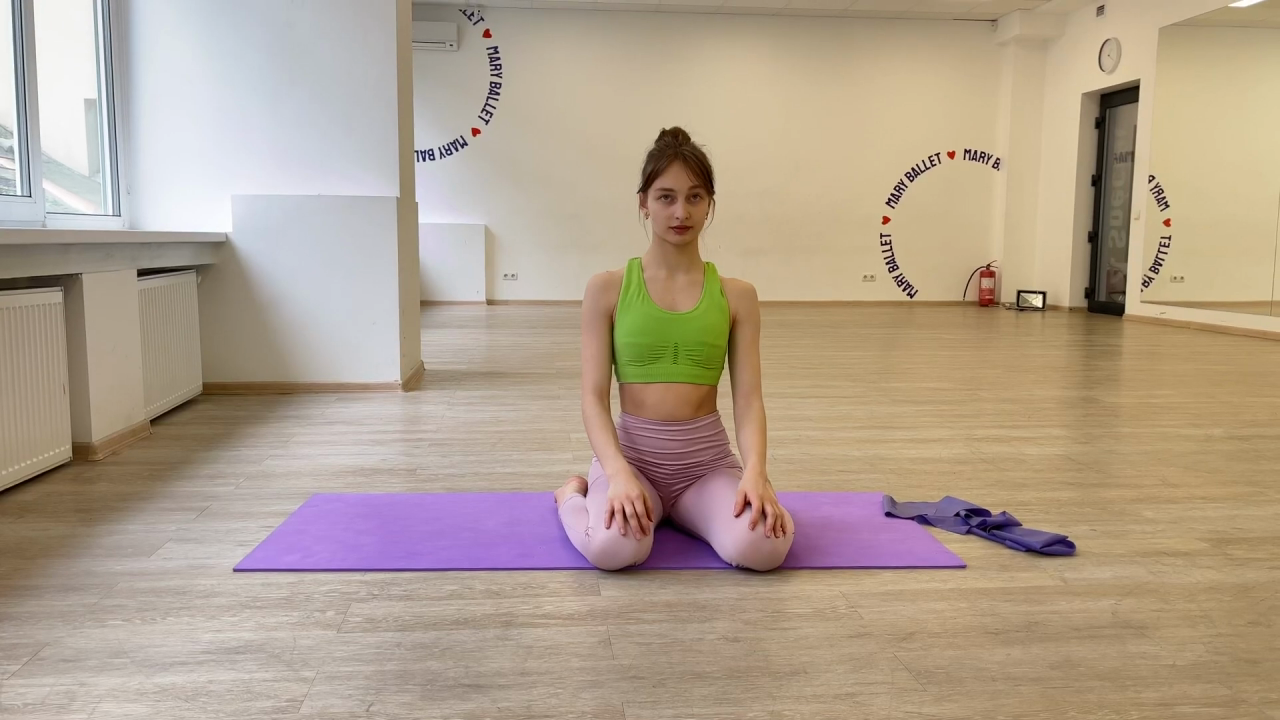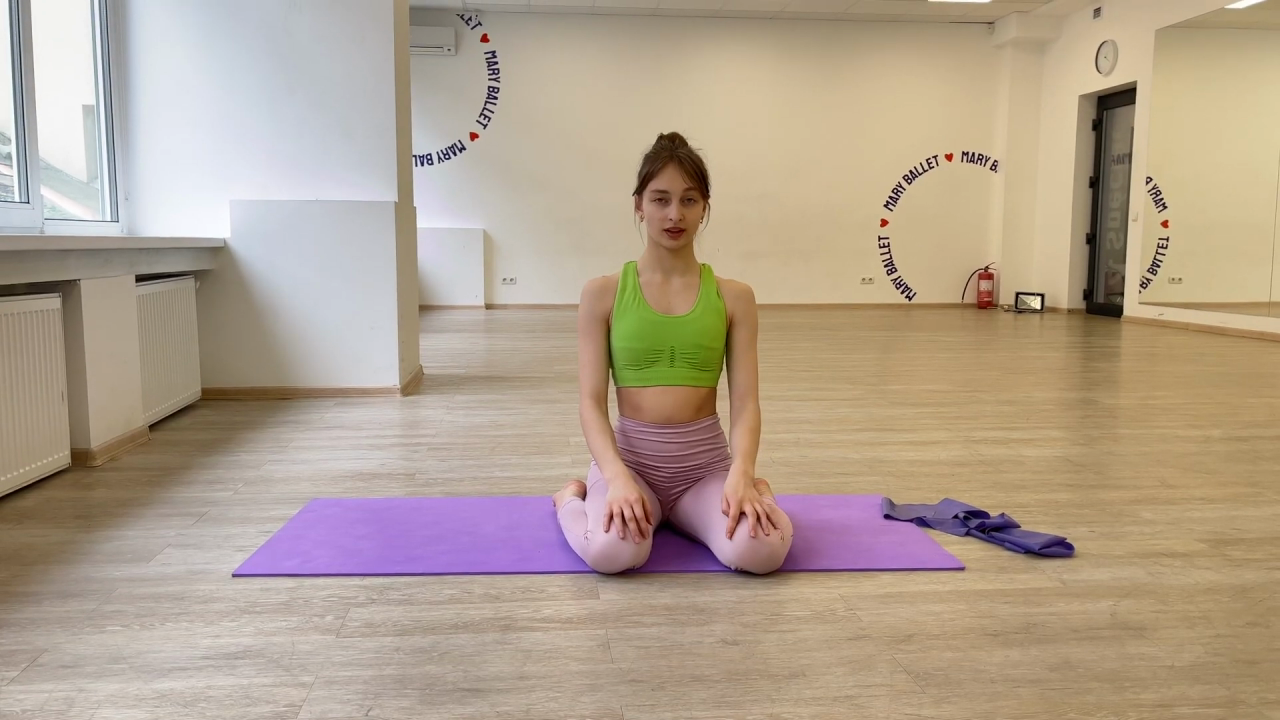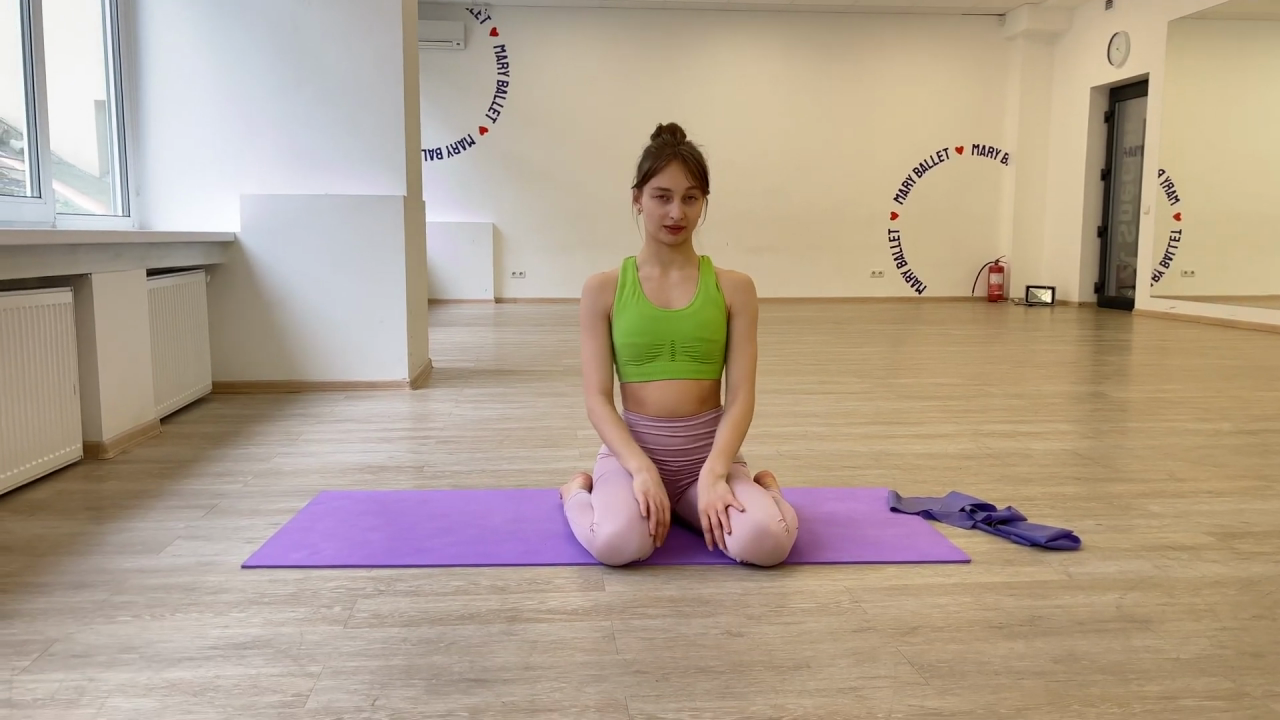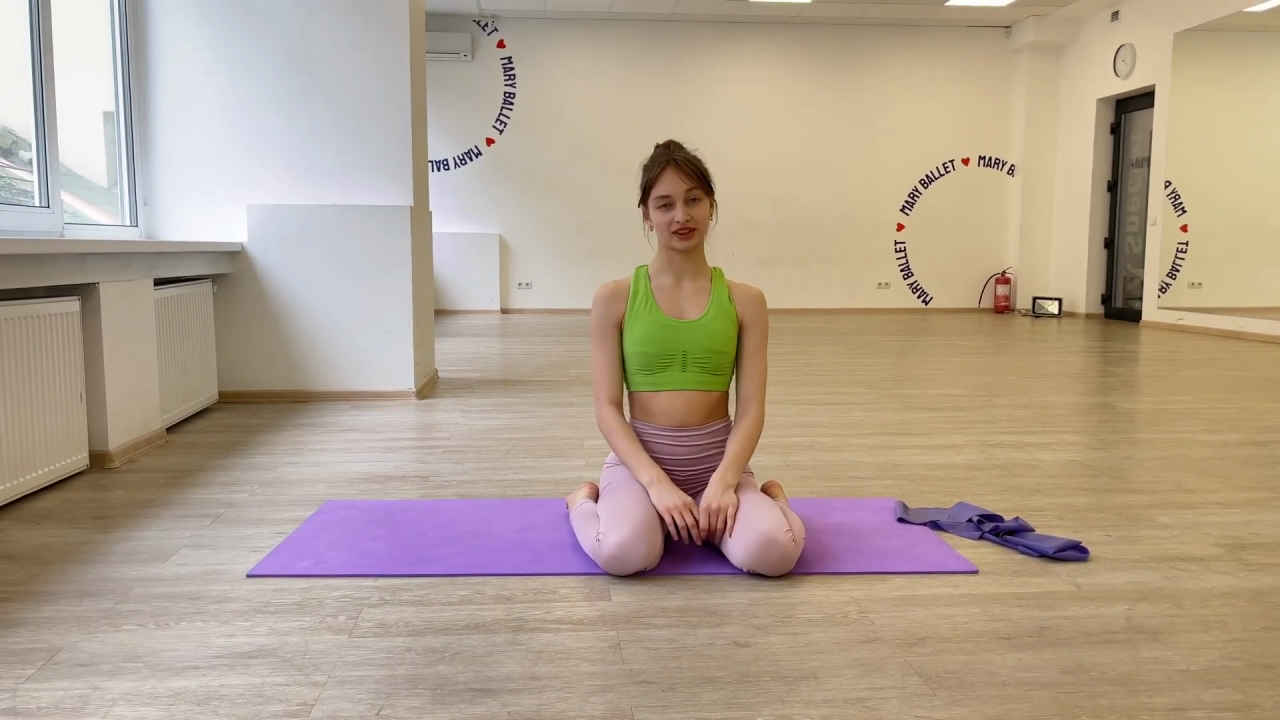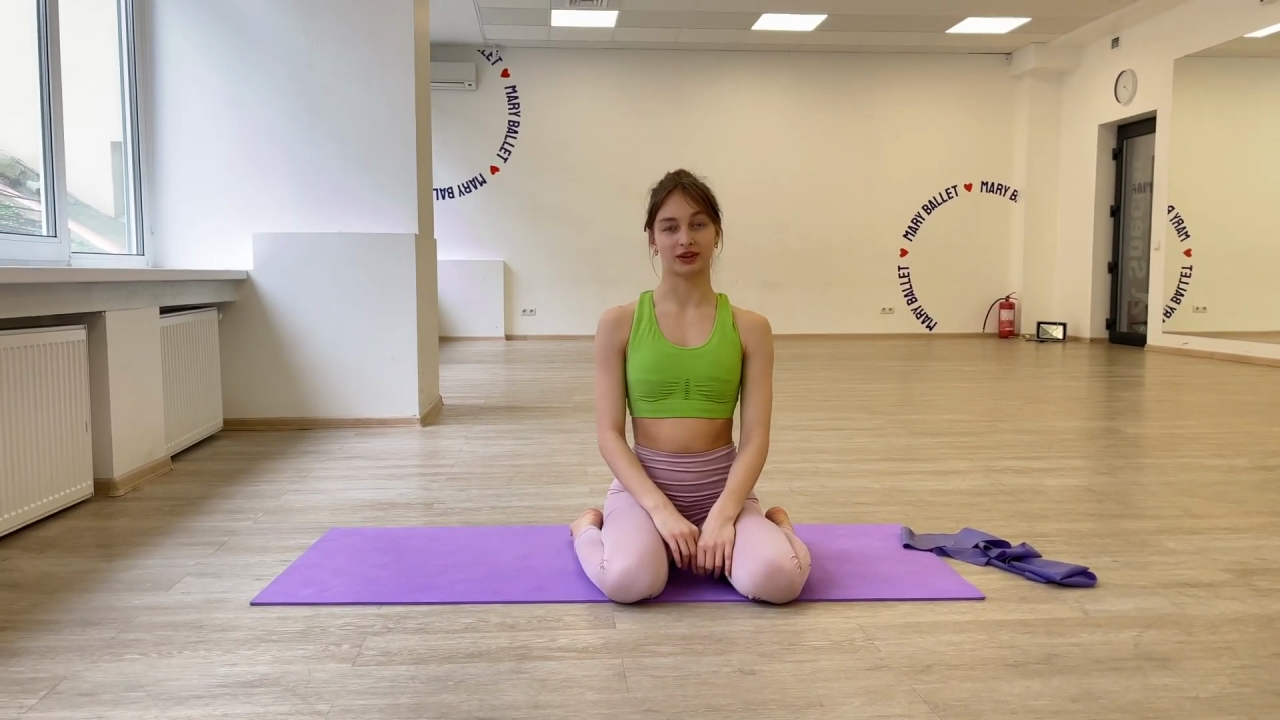
dt=0.7s
person 1, frame 1
left shoulder: (737, 296)
right shoulder: (606, 289)
left elbow: (748, 399)
right elbow: (594, 397)
left wrist: (755, 472)
right wrist: (617, 474)
left hip: (707, 457)
right hip: (632, 451)
left knee: (761, 546)
right knee: (613, 548)
left ankle: (682, 510)
right ankle: (574, 495)
person 1, frame 2
left shoulder: (734, 297)
right shoulder: (603, 293)
left elbow: (745, 402)
right elbow: (591, 401)
left wrist: (741, 474)
right wrist: (616, 477)
left hip: (706, 459)
right hip: (630, 455)
left knee: (762, 550)
right knee: (611, 550)
right ankle: (573, 499)
person 1, frame 3
left shoulder: (734, 287)
right shoulder: (603, 289)
left elbow: (740, 397)
right elbow: (598, 398)
left wrist: (713, 475)
right wrist: (643, 469)
left hip: (710, 449)
right hip: (632, 447)
left knee: (765, 542)
right knee: (618, 544)
left ankle: (762, 488)
right ankle: (579, 492)
person 1, frame 4
left shoulder: (745, 301)
right shoulder: (615, 297)
left elbow: (751, 409)
right elbow: (607, 408)
left wrist: (724, 481)
right wrist: (657, 481)
left hip: (717, 458)
right hip: (640, 458)
left knee: (772, 552)
right knee: (623, 553)
left ankle: (769, 498)
right ankle: (584, 502)
person 1, frame 5
left shoulder: (750, 328)
right shoulder: (619, 323)
left elbow: (755, 438)
right elbow: (610, 434)
left wrist: (722, 514)
right wrist: (661, 508)
left hip: (722, 485)
right hip: (644, 484)
left knee: (777, 578)
right knee: (628, 581)
left ankle: (774, 525)
right ankle: (588, 528)
